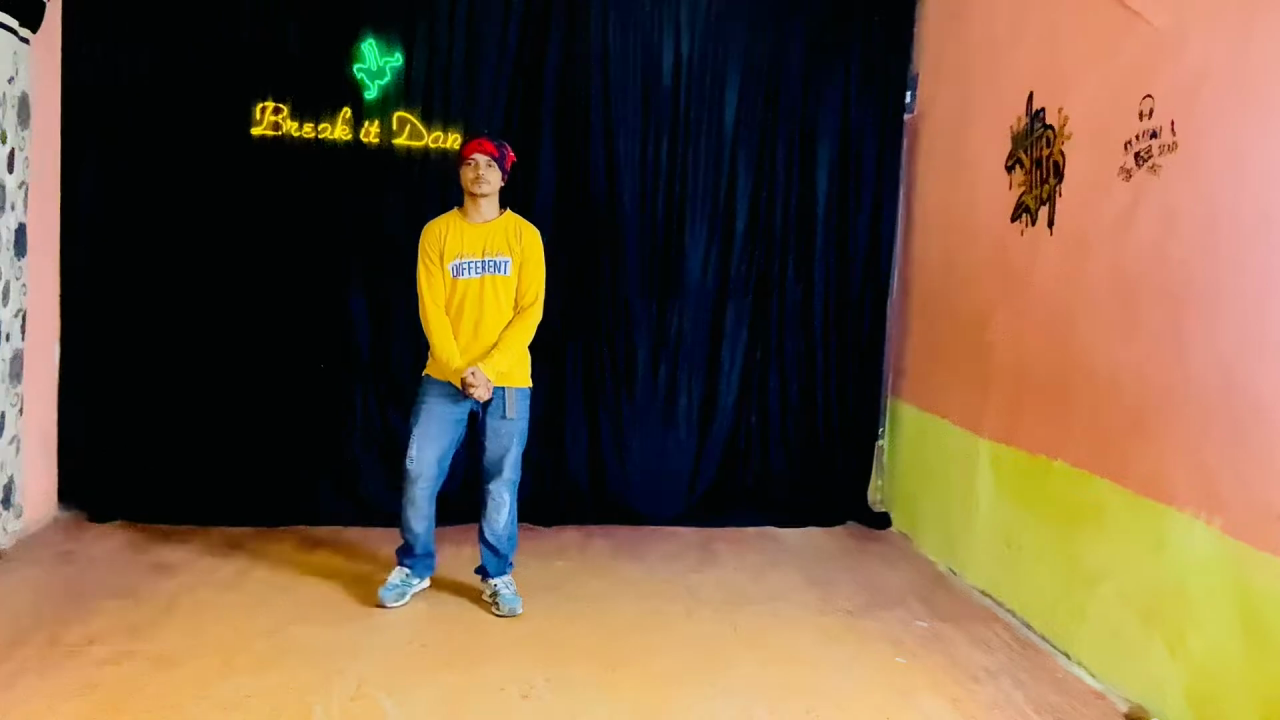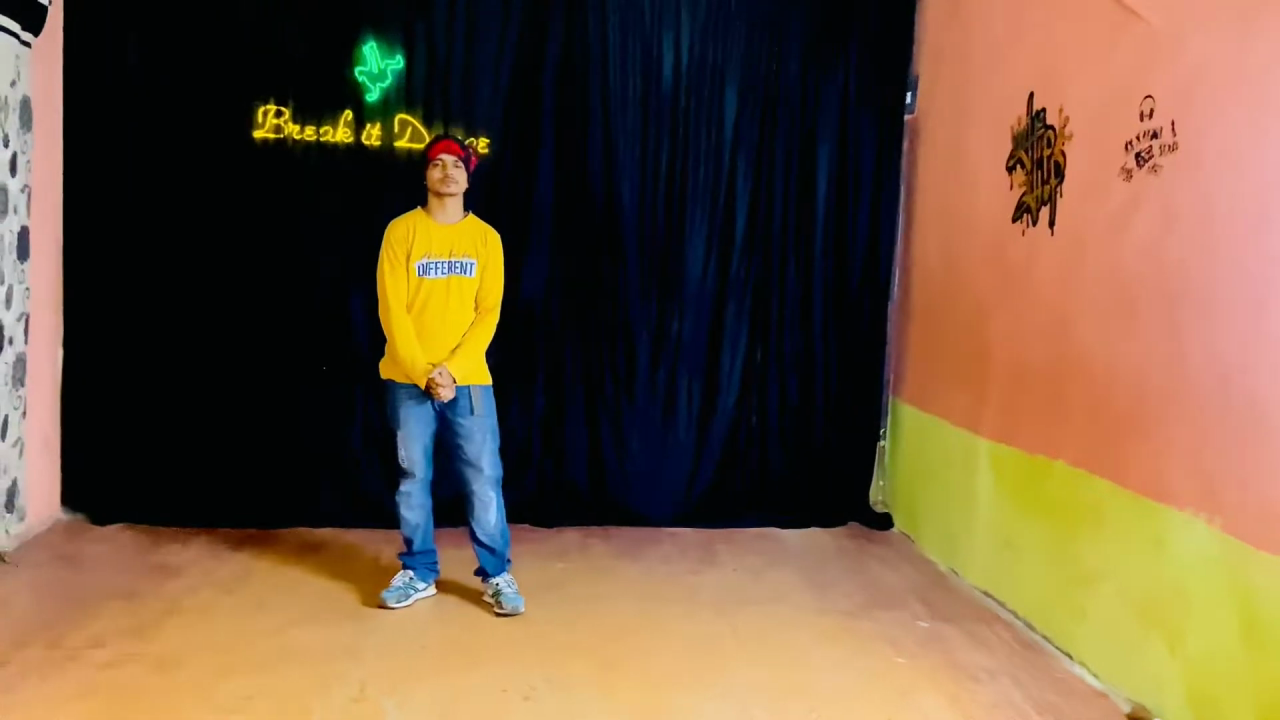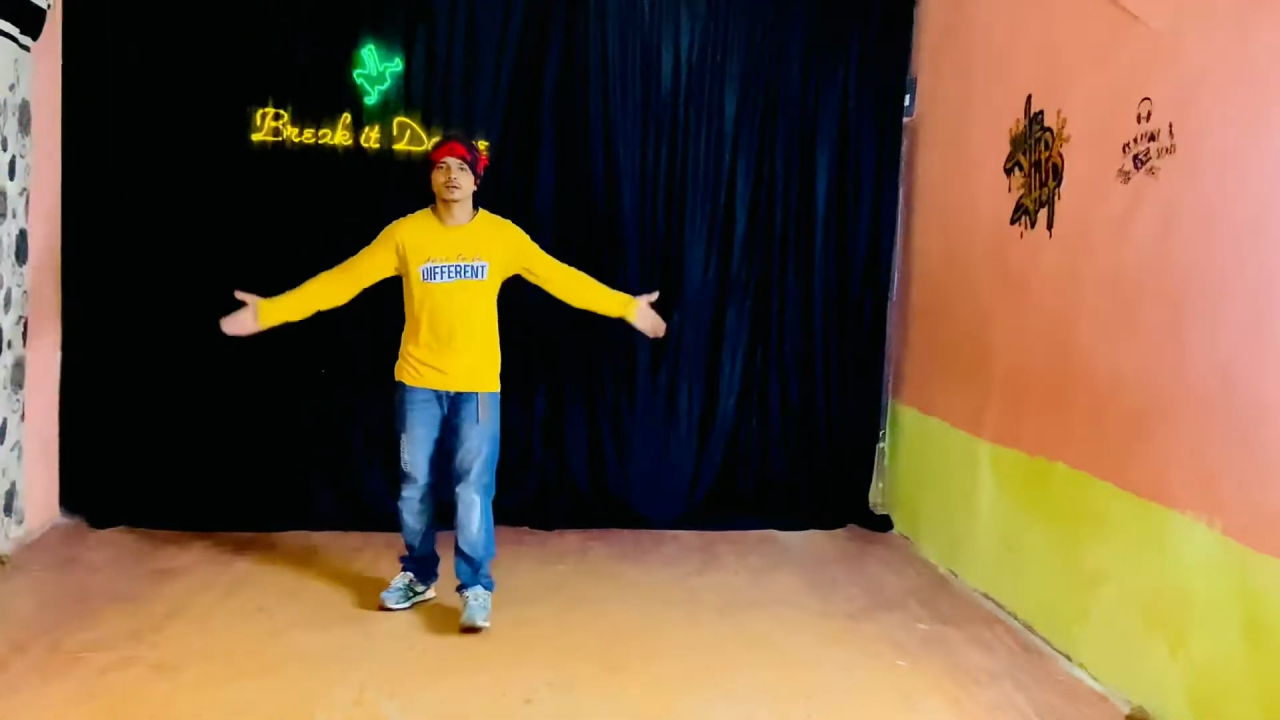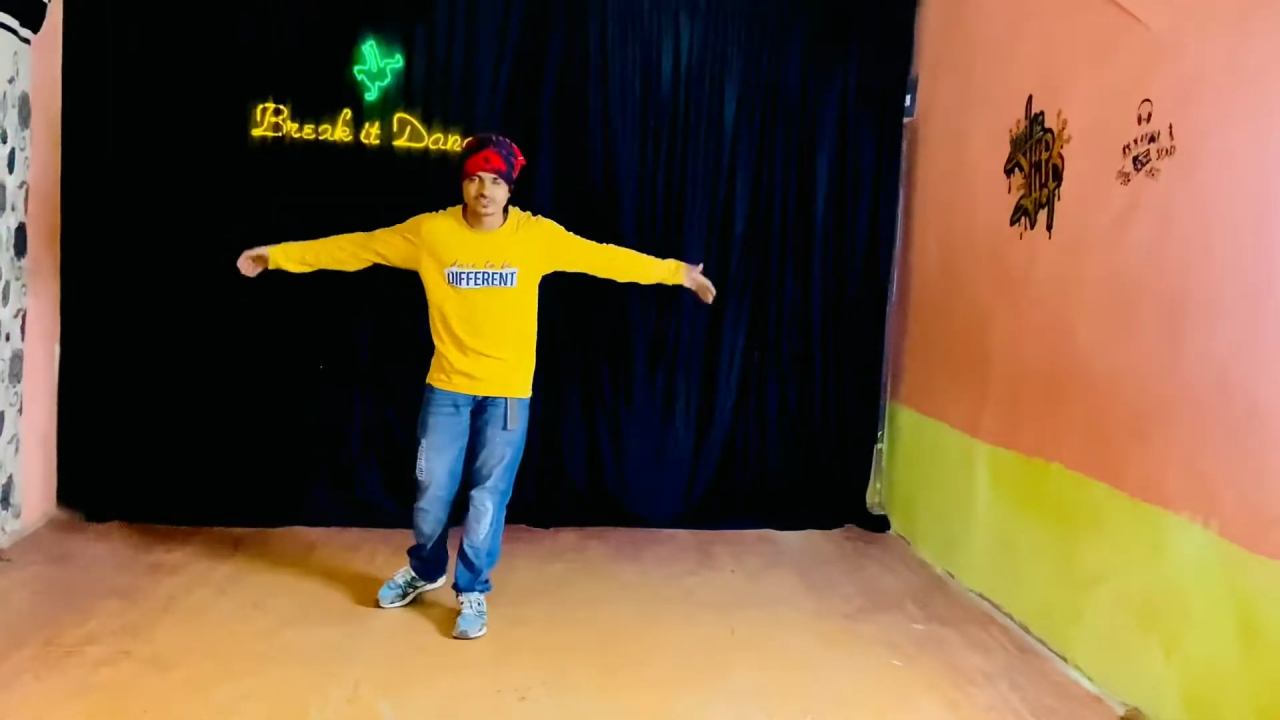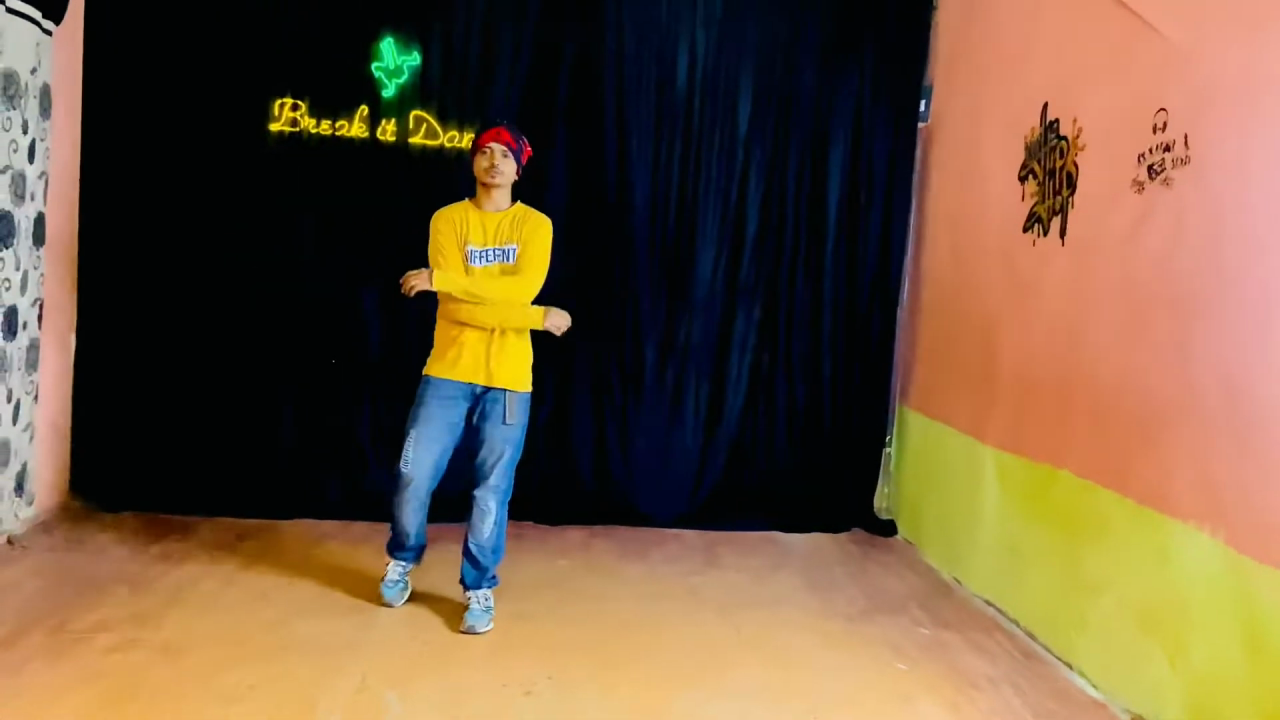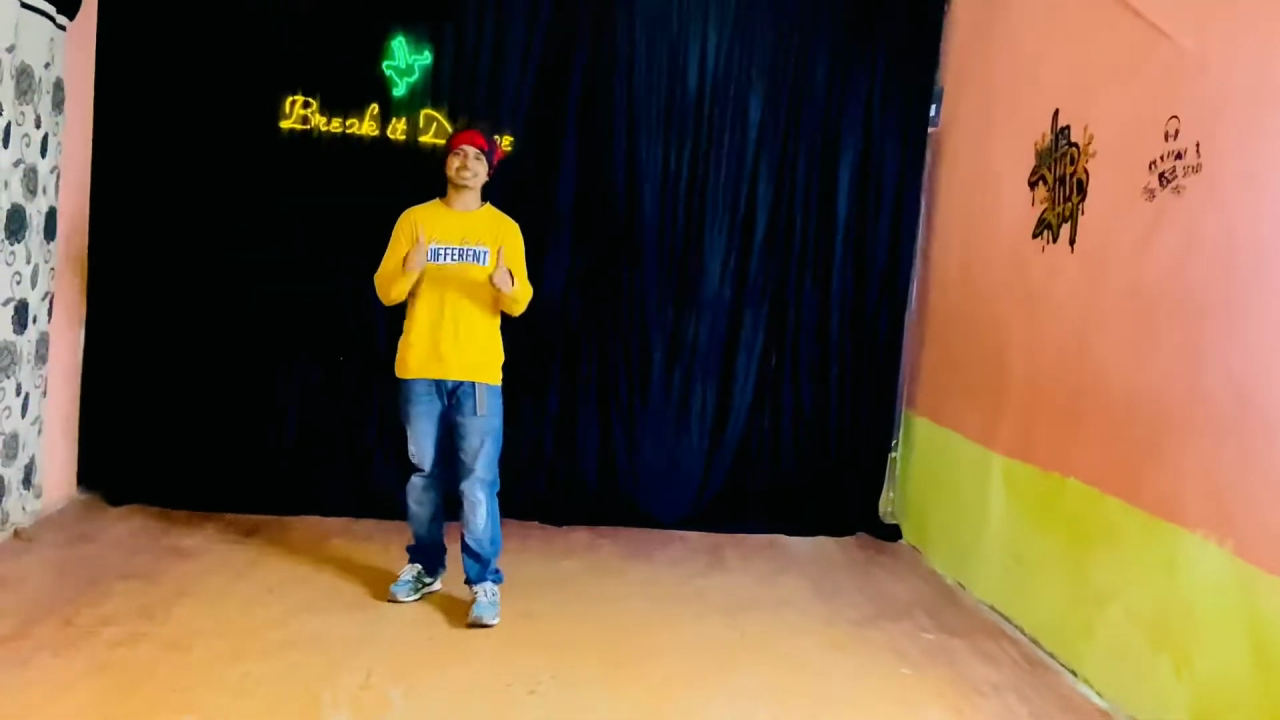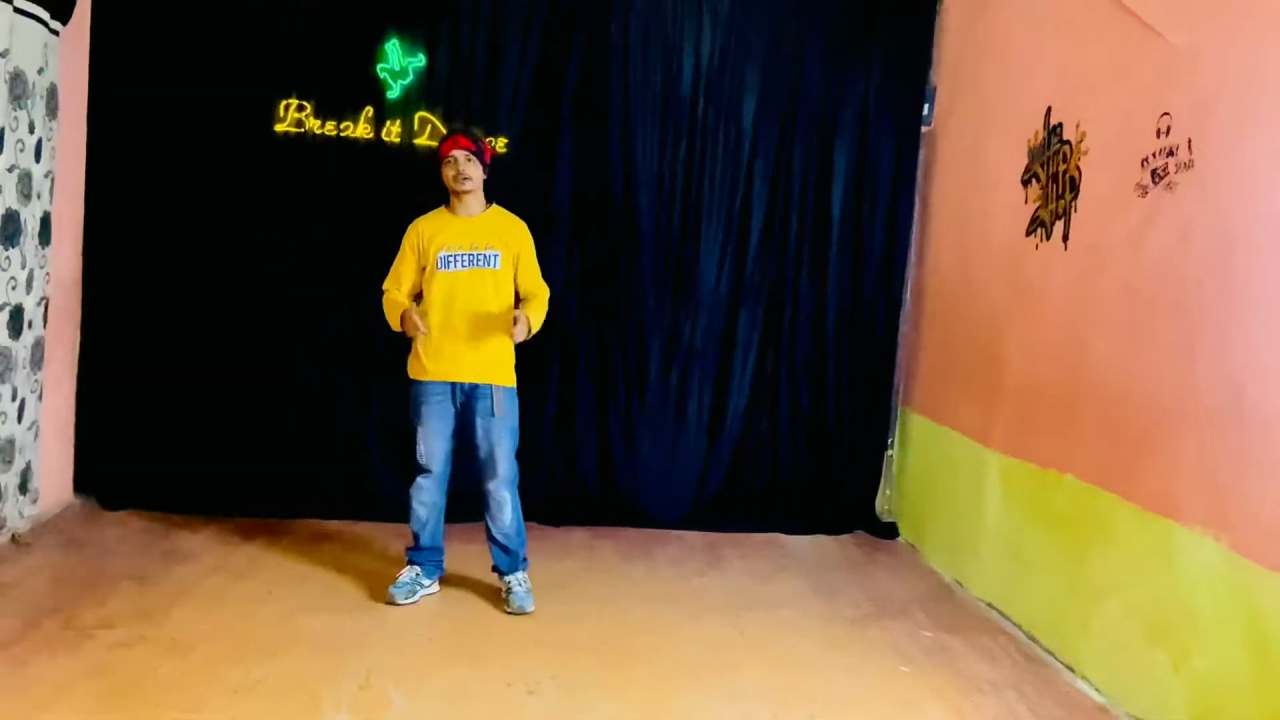
dt=0.7s
person 1, frame 1
left shoulder: (524, 234)
right shoulder: (436, 232)
left elbow: (530, 311)
right elbow: (431, 310)
left wrist: (489, 369)
right wrist: (460, 371)
left hip: (507, 378)
right hip: (443, 377)
left knee: (502, 479)
right knee: (421, 471)
left ankle: (497, 575)
right ankle: (414, 567)
person 1, frame 2
left shoulder: (486, 237)
right shoulder: (401, 231)
left elbow: (487, 314)
right elbow: (392, 310)
left wrist: (452, 369)
right wrist: (423, 373)
left hip: (469, 377)
right hip: (408, 378)
left knee: (484, 475)
right knee: (414, 475)
left ankle: (497, 574)
right ankle: (419, 571)
person 1, frame 3
left shoulder: (501, 234)
right shoulder: (404, 233)
left elbow: (555, 275)
right elbow: (346, 278)
left wrist: (622, 305)
right wrist: (273, 310)
left hip: (478, 383)
right hip: (419, 381)
left knee: (474, 485)
right knee: (415, 481)
left ankle: (475, 588)
right ankle: (418, 575)
person 1, frame 4
left shoulder: (537, 234)
right shoulder: (429, 231)
left elbow: (601, 256)
right elbow: (357, 247)
left wrist: (673, 271)
right wrist: (282, 255)
left hip: (507, 389)
right hip: (447, 386)
left knee: (489, 494)
right knee: (432, 487)
left ankle: (473, 592)
right ankle: (425, 570)
person 1, frame 5
left shoulder: (535, 225)
right shoulder: (447, 220)
left elbow: (522, 287)
right elbow: (461, 293)
left wrist: (439, 280)
right wrist: (537, 317)
left hip: (507, 377)
right hip: (448, 371)
left knee: (492, 488)
right knee: (415, 474)
left ankle: (480, 587)
right ankle: (403, 557)
person 1, frame 6
left shoulder: (505, 228)
right shoulder: (414, 219)
left elbow: (519, 305)
right elbow: (386, 292)
left wrist: (508, 285)
right wrist: (407, 269)
left hip: (478, 372)
right hip: (420, 369)
left knee: (479, 478)
right knee: (423, 472)
left ankle: (484, 582)
right ankle: (425, 566)
person 1, frame 7
left shoulder: (513, 229)
right shoulder: (423, 229)
left elbow: (539, 296)
right elbow: (393, 295)
left wrist: (527, 317)
right wrist: (404, 317)
left hip: (493, 374)
right hip: (434, 373)
left knee: (501, 475)
right knee: (430, 471)
left ankle: (512, 571)
right ankle: (424, 568)
